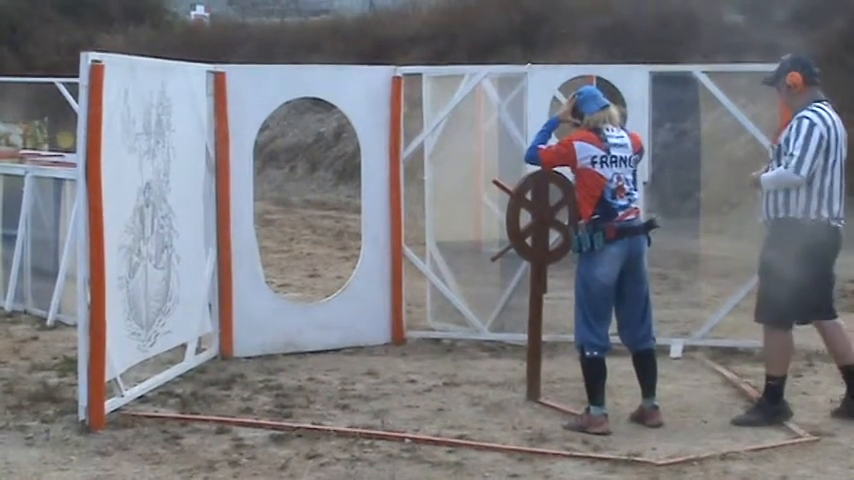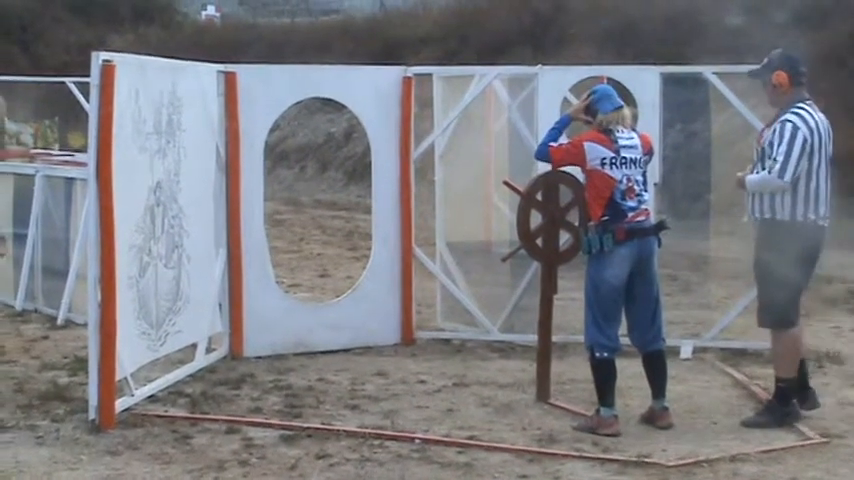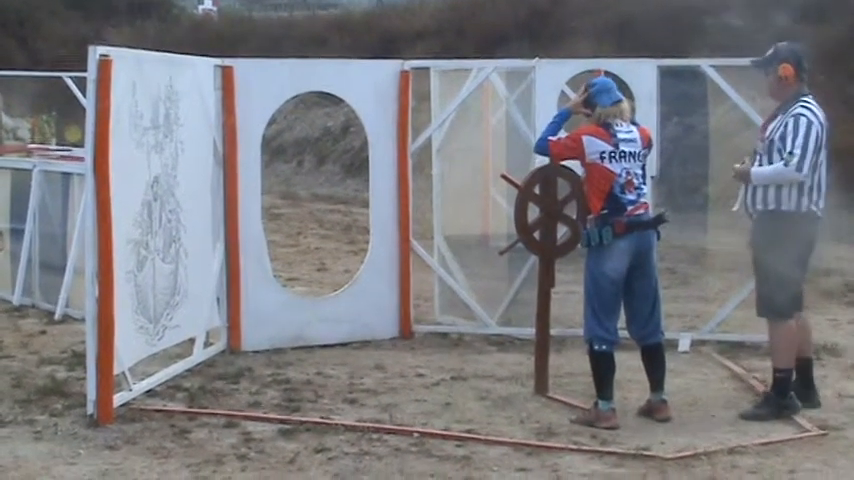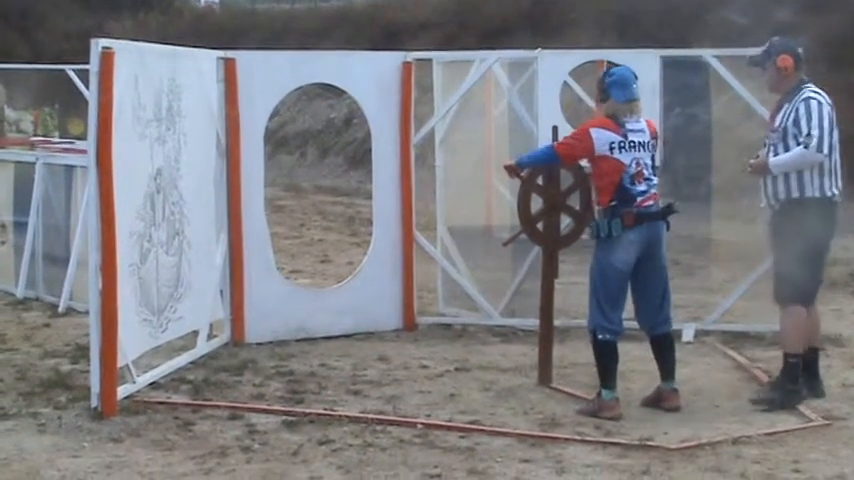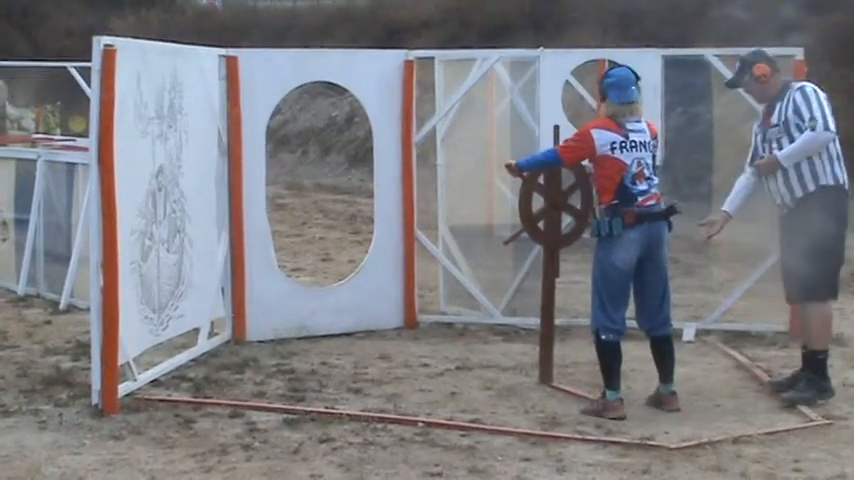
dt=0.5s
person 1, frame 1
left shoulder: (807, 121)
left elbow: (794, 174)
left wrist: (761, 178)
right wrist: (771, 174)
left hip: (796, 230)
right hip: (821, 228)
left knee: (776, 317)
right knee: (821, 314)
left ankle: (773, 401)
person 1, frame 2
left shoulder: (791, 123)
right shoulder: (815, 118)
left elbow: (779, 178)
left wrist: (747, 181)
right wrist: (757, 177)
left hip: (786, 230)
right hip: (804, 227)
left knee: (780, 317)
right knee: (786, 313)
left ankle: (783, 402)
right ankle: (801, 389)
person 1, frame 3
left shoulder: (803, 116)
right shoulder: (789, 113)
left elbow: (795, 170)
left wrist: (751, 174)
right wrist: (755, 170)
left hip: (787, 222)
right hip: (779, 221)
left knee: (779, 309)
right knee: (791, 307)
left ankle: (781, 395)
right ankle: (804, 386)
person 1, frame 4
left shoulder: (811, 101)
right shoulder: (787, 104)
left elbow: (816, 152)
left wrist: (770, 164)
left hip: (809, 209)
right hip: (792, 209)
left knee: (791, 296)
right knee: (802, 295)
left ankle: (790, 381)
right ankle: (809, 375)
person 1, frame 5
left shoulder: (804, 93)
right shoulder: (765, 119)
left elbow: (822, 133)
right elbow: (752, 171)
left wrist: (779, 159)
right wrist: (725, 212)
left hip: (822, 202)
right hip: (794, 209)
left knee: (815, 293)
right knee: (798, 294)
left ankle: (819, 377)
right ankle: (808, 369)
person 2, frame 1
left shoulder: (579, 142)
right shoulder: (633, 141)
left elbow: (533, 155)
left wrist: (557, 119)
right wrist: (612, 124)
left hip: (601, 243)
right hip: (635, 238)
left knee: (592, 332)
right knee: (639, 329)
left ankle: (596, 414)
right ankle: (650, 406)
person 2, frame 2
left shoulder: (590, 144)
right shoulder: (643, 142)
left elbow: (543, 151)
left wrist: (569, 117)
right wrist: (622, 123)
left hip: (611, 245)
right hip: (644, 240)
left knee: (602, 334)
right knee: (649, 329)
left ankle: (606, 415)
right ankle: (660, 408)
person 2, frame 3
left shoulder: (588, 137)
right shoulder: (642, 135)
left elbow: (543, 146)
left wrist: (568, 110)
right wrist: (622, 117)
left hip: (609, 238)
right hip: (644, 233)
left knee: (601, 327)
right knee: (647, 323)
left ankle: (604, 409)
right ankle: (658, 400)
person 2, frame 4
left shoulder: (595, 131)
right shoulder: (649, 129)
left elbow: (555, 153)
left wrist: (520, 164)
left hip: (619, 231)
right hip: (653, 225)
left knee: (604, 318)
right knee: (656, 313)
left ankle: (608, 398)
right ankle: (669, 389)
person 2, frame 5
left shoulder: (597, 132)
right shoulder: (649, 131)
left elbow: (557, 156)
left wrist: (519, 166)
left hip: (620, 230)
right hip: (655, 225)
left knee: (608, 318)
right knee: (657, 315)
left ankle: (612, 399)
right ankle: (667, 391)
